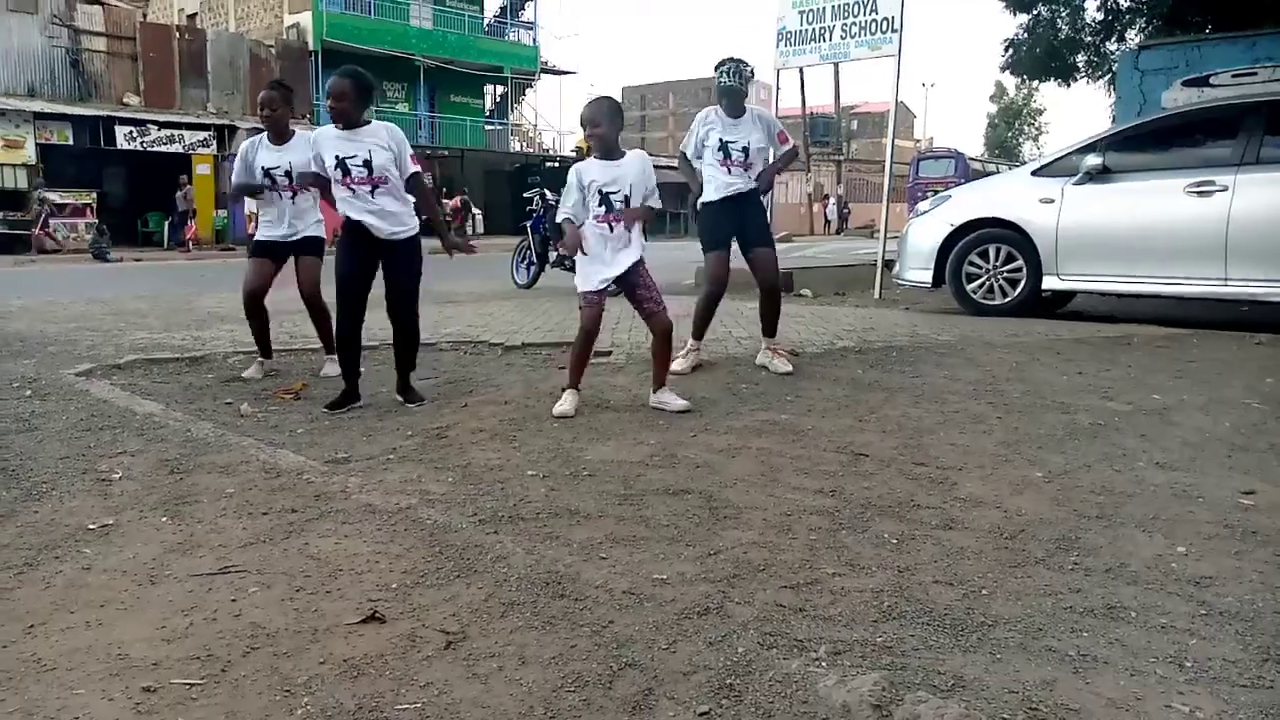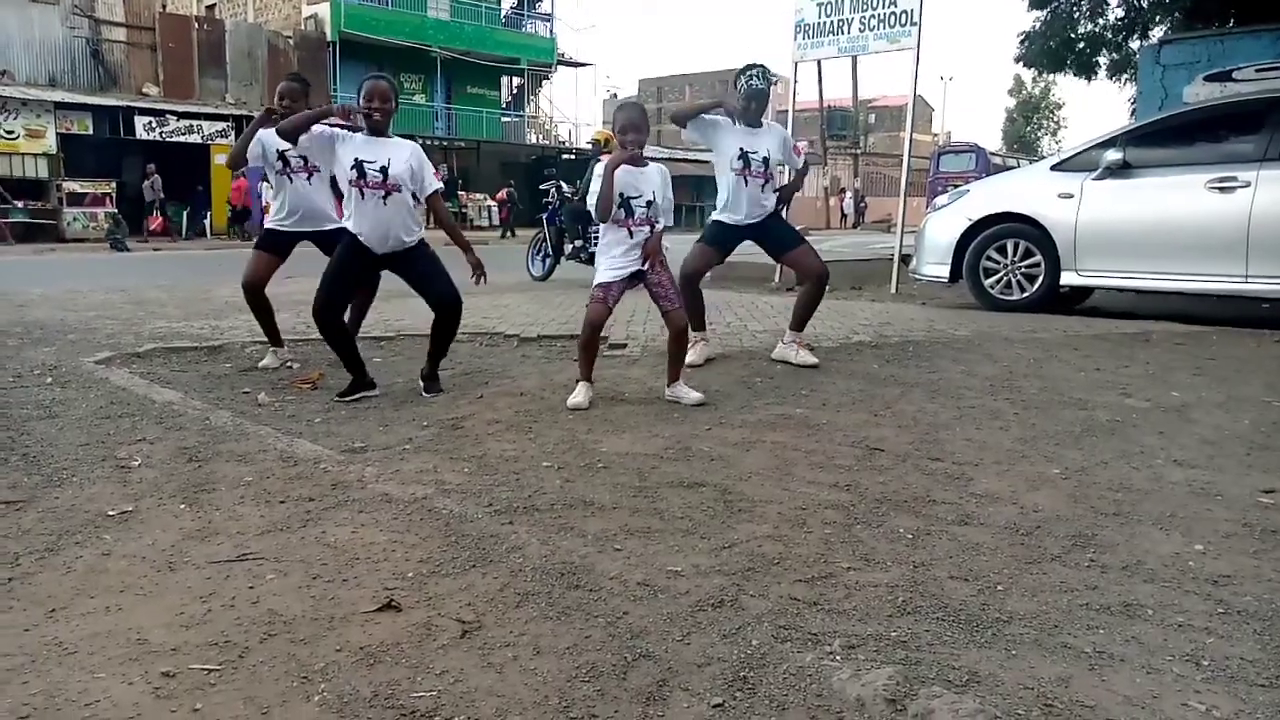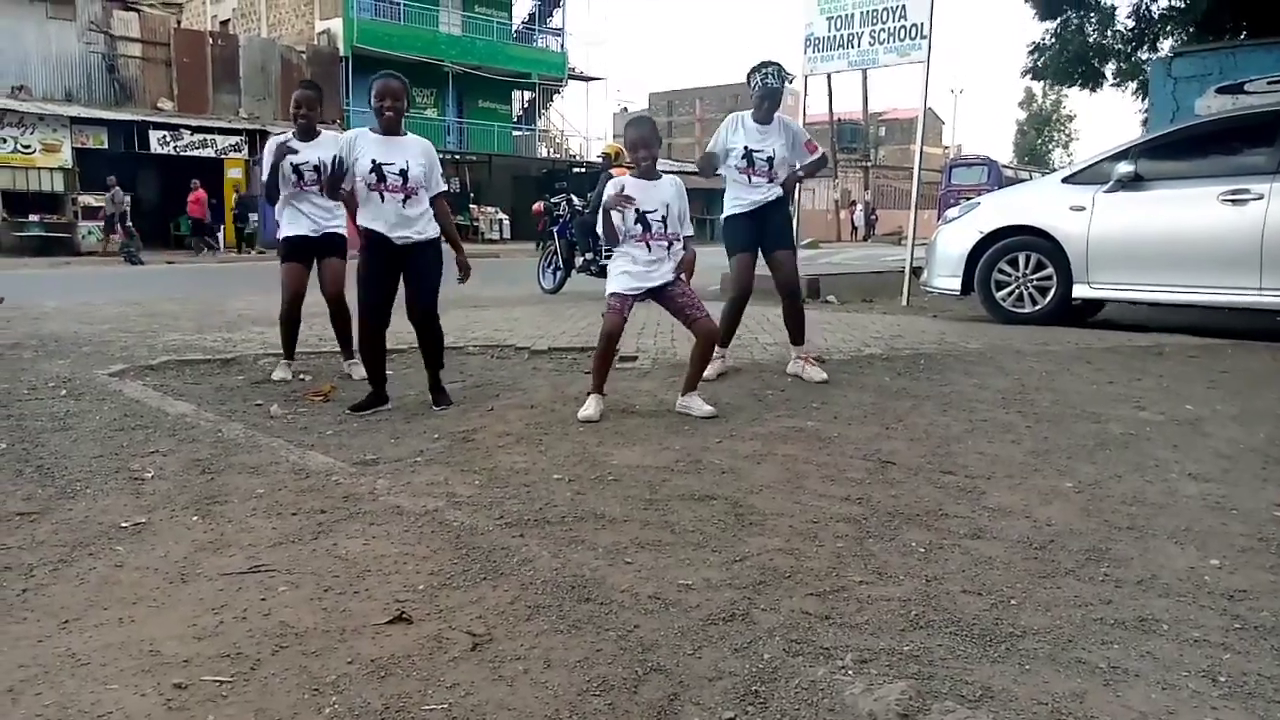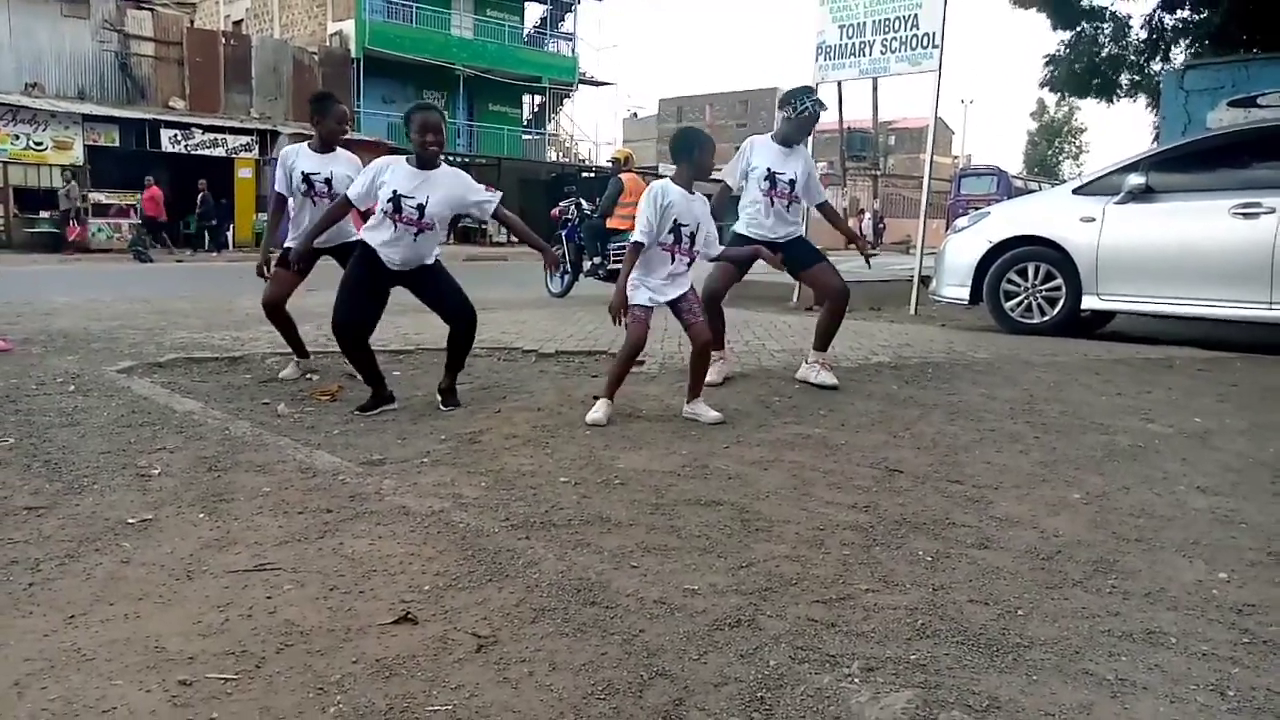
dt=1s
person 1, frame 1
left shoulder: (389, 133)
right shoulder: (322, 138)
left elbow: (417, 183)
right elbow: (317, 177)
left wrist: (446, 234)
left hip: (402, 235)
right hip: (357, 236)
left knee: (404, 313)
right knee: (348, 314)
left ankle: (404, 383)
right ankle: (350, 389)
person 1, frame 2
left shoulder: (410, 150)
right shoulder: (340, 140)
left elbow: (436, 204)
right elbow: (283, 130)
left wrist: (468, 250)
right wrist: (328, 111)
left hip: (409, 245)
right hip: (359, 243)
left knee: (449, 303)
right knee: (324, 310)
left ankle: (430, 371)
right ankle: (361, 378)
person 1, frame 3
left shoulder: (423, 147)
right shoulder: (353, 140)
left elbow: (438, 201)
right elbow: (339, 191)
left wrist: (459, 250)
right wrist: (339, 194)
left hip: (423, 243)
right hip: (377, 244)
left knee: (424, 314)
right knee: (371, 320)
left ankle: (436, 384)
right ankle: (378, 391)
person 1, frame 4
left shoulder: (456, 180)
right shoulder: (384, 167)
left elbow: (500, 214)
right elbow: (346, 203)
left wrist: (543, 247)
right wrist: (308, 238)
left hip: (421, 265)
right hip: (373, 259)
left knee: (464, 318)
right knee: (345, 327)
left ankle: (448, 385)
right ankle: (380, 392)
person 2, frame 1
left shoulder: (763, 118)
right shoulder: (706, 117)
left elbow: (791, 150)
right elbow: (684, 158)
left wrist: (773, 168)
right wrist: (696, 185)
left hip: (749, 202)
right hip: (714, 205)
left knee: (770, 281)
right knee: (716, 282)
left ankle: (769, 347)
right ankle: (693, 346)
person 2, frame 2
left shoulder: (777, 133)
right shoulder: (719, 126)
left elbow: (802, 165)
right elbow: (676, 117)
left wrist: (793, 185)
right wrist: (718, 103)
left hip: (768, 218)
right hip: (728, 219)
left knee: (818, 273)
right knee: (688, 273)
left ankle: (790, 342)
right ankle: (700, 341)
person 2, frame 3
left shoulder: (788, 128)
right shoulder: (733, 123)
left elbow: (820, 158)
right elbow: (710, 168)
left wrist: (798, 174)
right wrist: (703, 164)
left hip: (774, 209)
right hip: (738, 212)
left knee: (789, 285)
right knee: (741, 289)
left ankle: (799, 357)
right ankle: (718, 355)
person 2, frame 4
left shoulder: (804, 159)
right shoulder: (753, 146)
left elbow: (821, 204)
right elbow: (725, 190)
left wrist: (854, 237)
left hip: (790, 238)
right hip: (749, 234)
left knee: (839, 292)
right knee: (710, 293)
left ankle: (814, 363)
right ankle: (719, 360)
person 3, frame 1
left shoulder: (640, 160)
right shoulder: (580, 170)
left elbow: (652, 207)
right elbow: (567, 217)
left wrist: (640, 211)
right wrist: (570, 233)
left hip: (630, 258)
right hip: (593, 261)
left knee: (663, 326)
right knee: (589, 325)
left ankle: (659, 390)
right ankle: (571, 390)
person 3, frame 2
left shoulder: (660, 172)
right shoulder: (605, 168)
left elbow: (665, 220)
right elbow: (602, 215)
left wrist: (656, 238)
right wrist: (610, 168)
left hip: (649, 257)
right hip: (614, 260)
left knee: (679, 322)
right knee: (593, 320)
left ankle: (674, 384)
right ankle: (584, 383)
person 3, frame 3
left shoulder: (674, 184)
right shoulder: (617, 186)
left elbow: (685, 232)
right elbow: (611, 241)
left wrist: (689, 251)
right wrist: (606, 209)
left hip: (668, 273)
right hip: (628, 272)
left knee: (710, 332)
right knee: (610, 330)
left ankle: (688, 395)
right ankle: (595, 395)
person 3, frame 4
left shoulder: (700, 203)
right shoulder: (659, 191)
left elbow: (715, 252)
right elbow: (638, 242)
left wrist: (756, 250)
right wrist: (620, 288)
left hip: (680, 282)
right hip: (646, 280)
left knee: (704, 339)
right knee: (635, 341)
left ankle: (693, 401)
right ankle: (605, 400)
person 4, frame 1
left shoulder: (312, 143)
right shoulder: (250, 148)
left elbow: (329, 185)
right elbow: (236, 190)
right wrist: (252, 188)
left hip: (309, 229)
right hip: (271, 233)
left knee: (310, 292)
right knee: (252, 292)
left ankle: (331, 354)
right ankle: (264, 358)
person 4, frame 2
right shoulder: (266, 137)
right elbow: (233, 164)
right wrist: (256, 125)
left hip: (326, 221)
right hip: (282, 222)
left knee: (369, 277)
right knee: (251, 283)
right ankle: (277, 347)
person 4, frame 3
left shoulder: (337, 142)
right shoulder: (276, 144)
right elbow: (271, 198)
right wrist: (276, 162)
left hip: (331, 226)
right hip: (296, 229)
left knee: (334, 293)
right knee: (292, 296)
left ankle: (350, 358)
right ankle: (286, 360)
person 4, frame 4
left shoulder: (351, 161)
right shoulder: (290, 155)
right elbow: (278, 206)
right wrist: (265, 249)
left hip: (343, 238)
right hip: (300, 241)
right knee: (271, 301)
right ankle: (302, 358)
